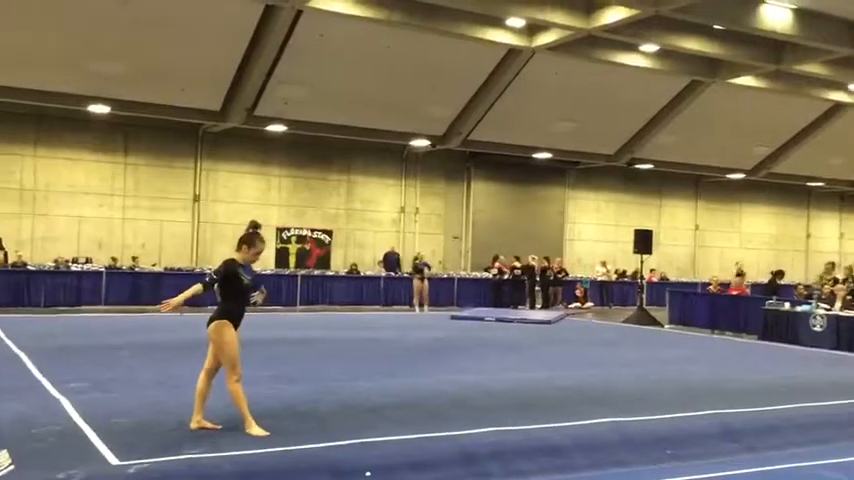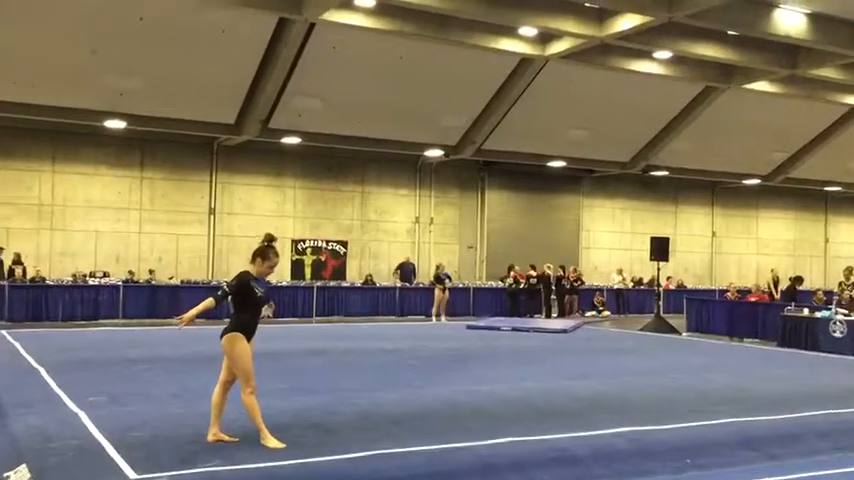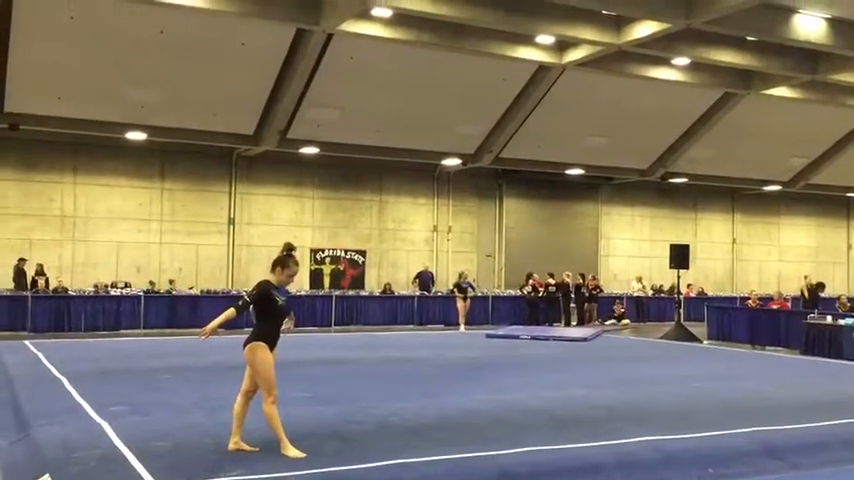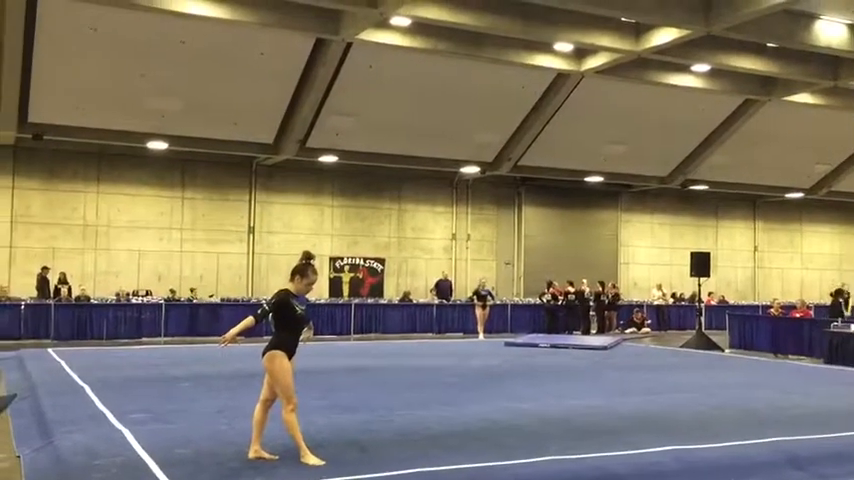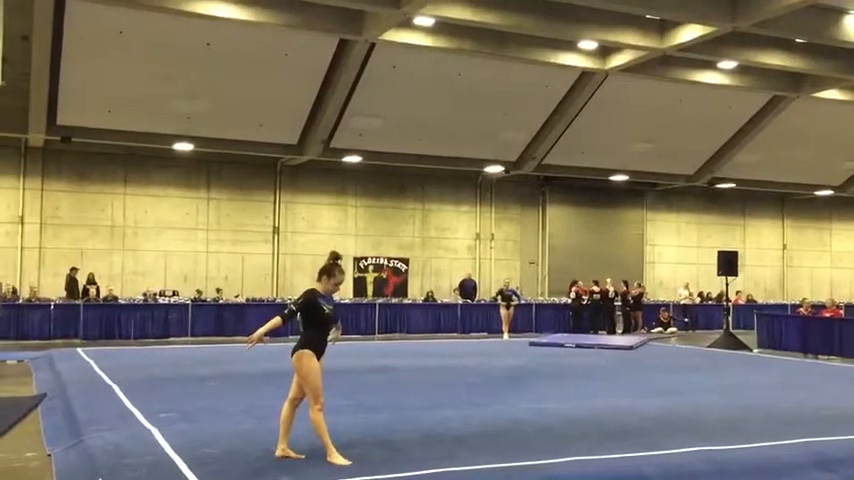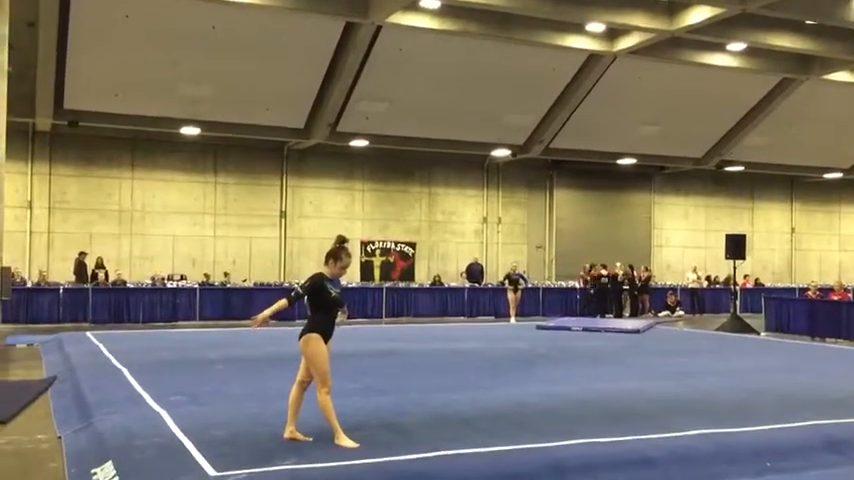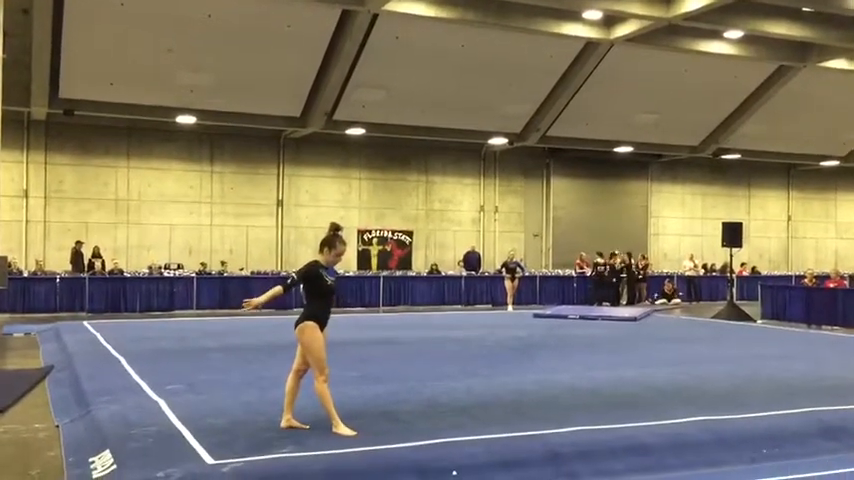
dt=0.7s
person 1, frame 1
left shoulder: (246, 269)
right shoulder: (230, 266)
right elbow: (207, 284)
left wrist: (259, 293)
right wrist: (181, 298)
left hip: (228, 324)
right hip: (222, 323)
left knee: (209, 370)
right knee: (235, 374)
left ankle: (197, 419)
right ankle: (249, 423)
person 1, frame 2
left shoulder: (258, 281)
right shoulder: (243, 279)
right elbow: (219, 297)
left wrist: (266, 308)
right wrist: (194, 312)
left hip: (243, 336)
right hip: (235, 336)
left knee: (225, 383)
right knee: (249, 387)
left ankle: (214, 431)
right ankle: (264, 435)
person 1, frame 3
left shoulder: (279, 291)
right shoulder: (264, 288)
right elbow: (240, 307)
right wrist: (215, 323)
left hip: (267, 346)
right hip: (257, 345)
left knee: (247, 392)
right knee: (270, 396)
left ankle: (235, 440)
right ankle: (285, 445)
person 1, frame 4
left shoulder: (298, 300)
right shoulder: (282, 297)
right elbow: (259, 315)
right wrist: (234, 331)
left hip: (286, 354)
right hip: (276, 354)
left knee: (266, 401)
right knee: (290, 404)
left ankle: (255, 449)
right ankle: (304, 453)
person 1, frame 5
left shoulder: (327, 299)
right shoulder: (310, 297)
right elbow: (286, 315)
right wrist: (262, 331)
left hip: (314, 353)
right hip: (305, 353)
left knee: (294, 399)
right knee: (317, 403)
left ankle: (282, 447)
right ankle: (331, 453)
person 1, frame 6
left shoulder: (335, 283)
right shoulder: (317, 281)
right elbow: (292, 298)
left wrist: (341, 311)
right wrist: (267, 313)
left hip: (322, 337)
right hip: (313, 336)
left knee: (302, 382)
right knee: (324, 387)
left ankle: (290, 429)
right ankle: (339, 435)
person 1, frame 7
left shoulder: (330, 271)
right shoulder: (313, 268)
right elbow: (287, 285)
right wrist: (262, 299)
left hip: (317, 325)
right hip: (309, 324)
left knee: (299, 370)
right knee: (322, 374)
left ankle: (287, 418)
right ankle: (336, 423)
